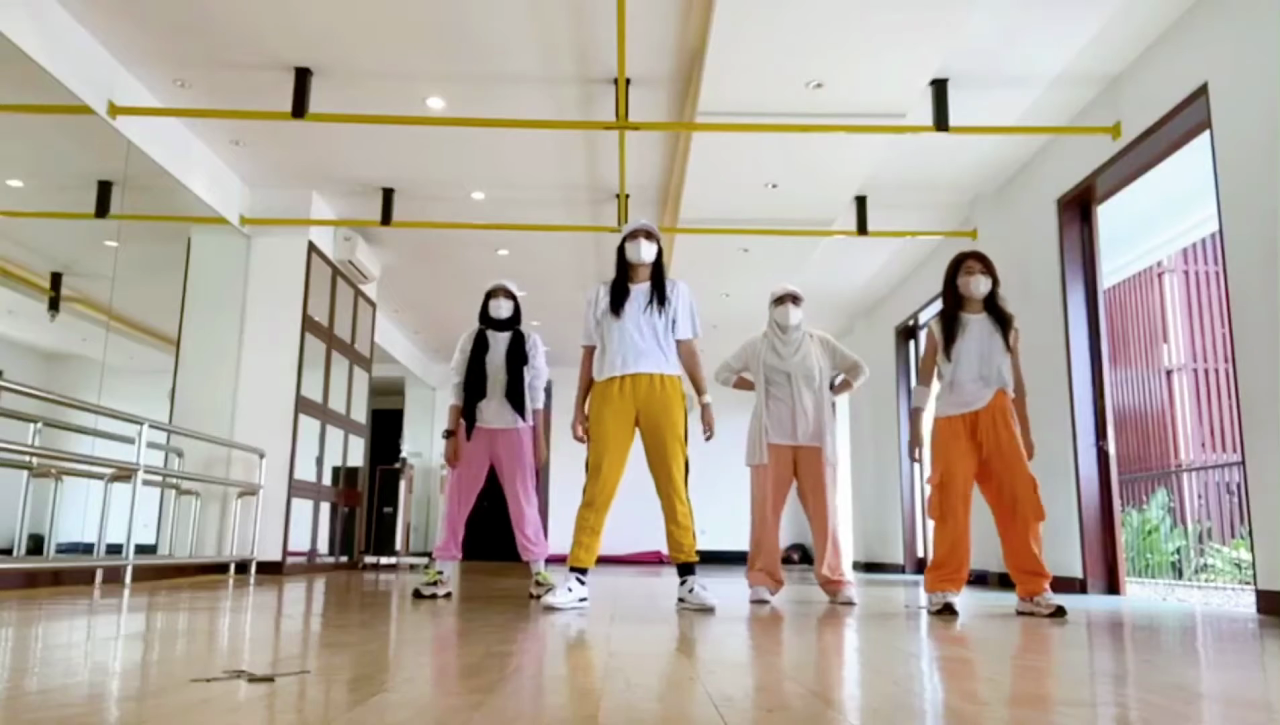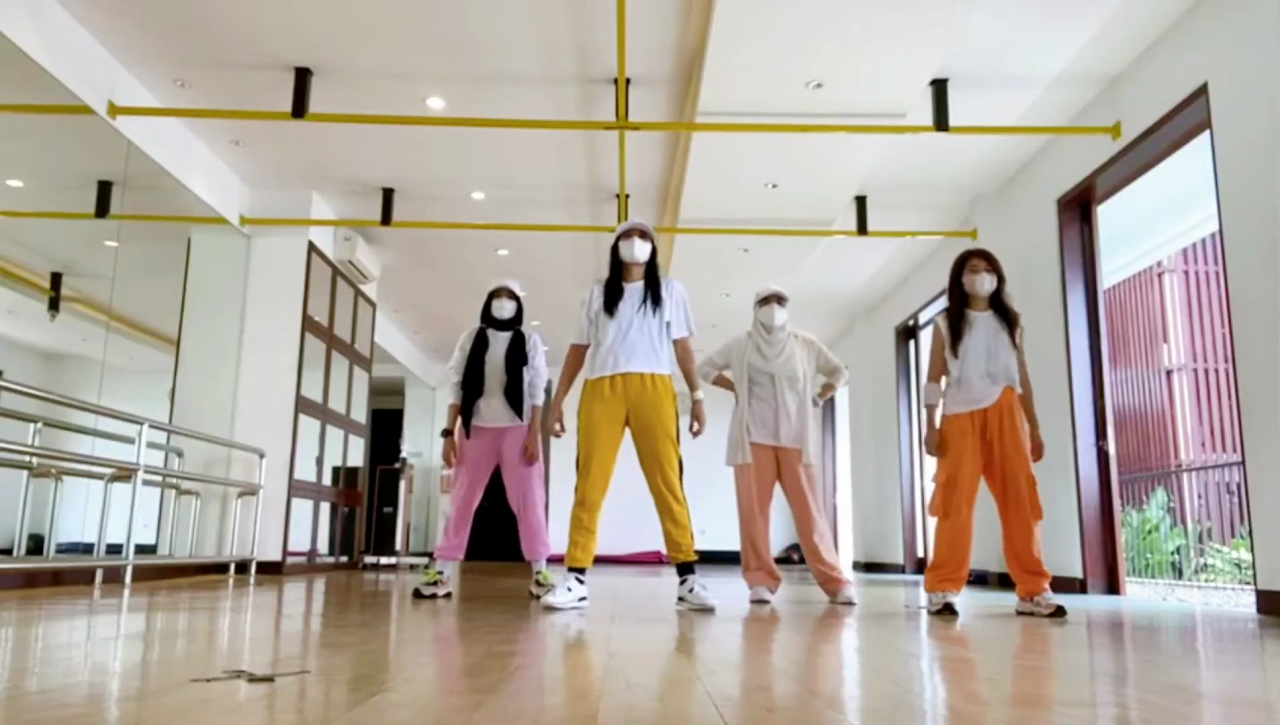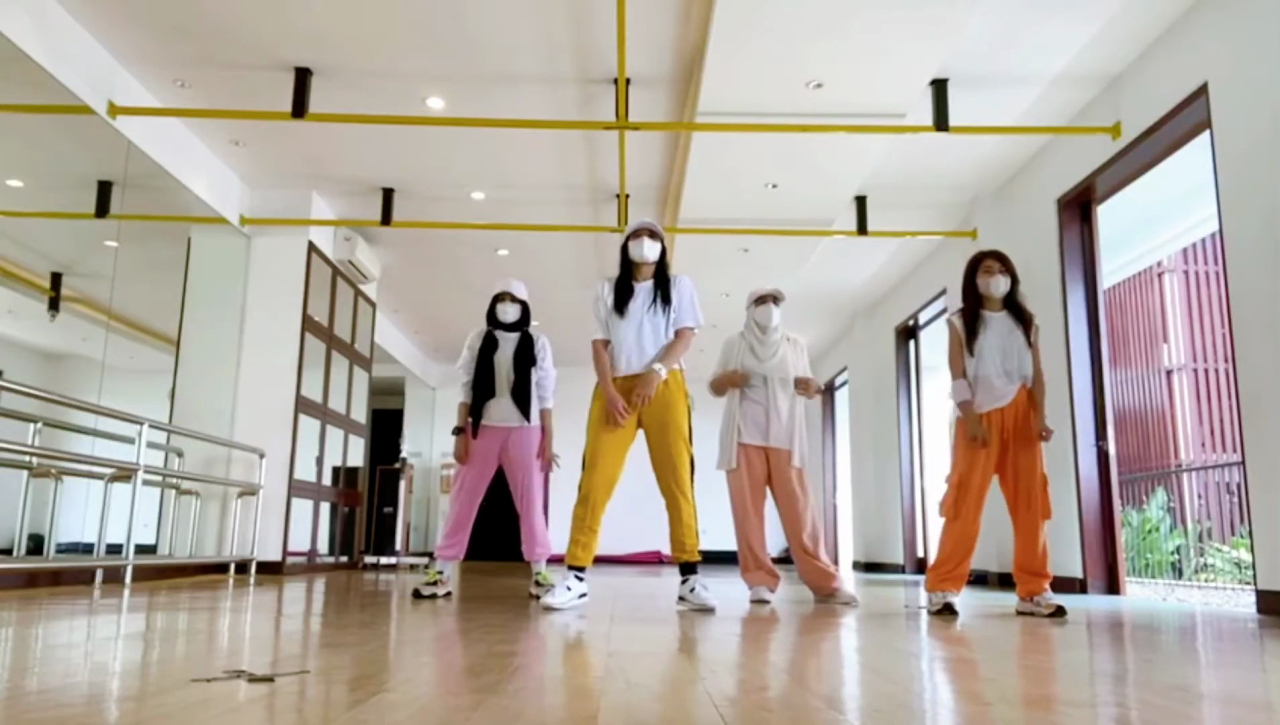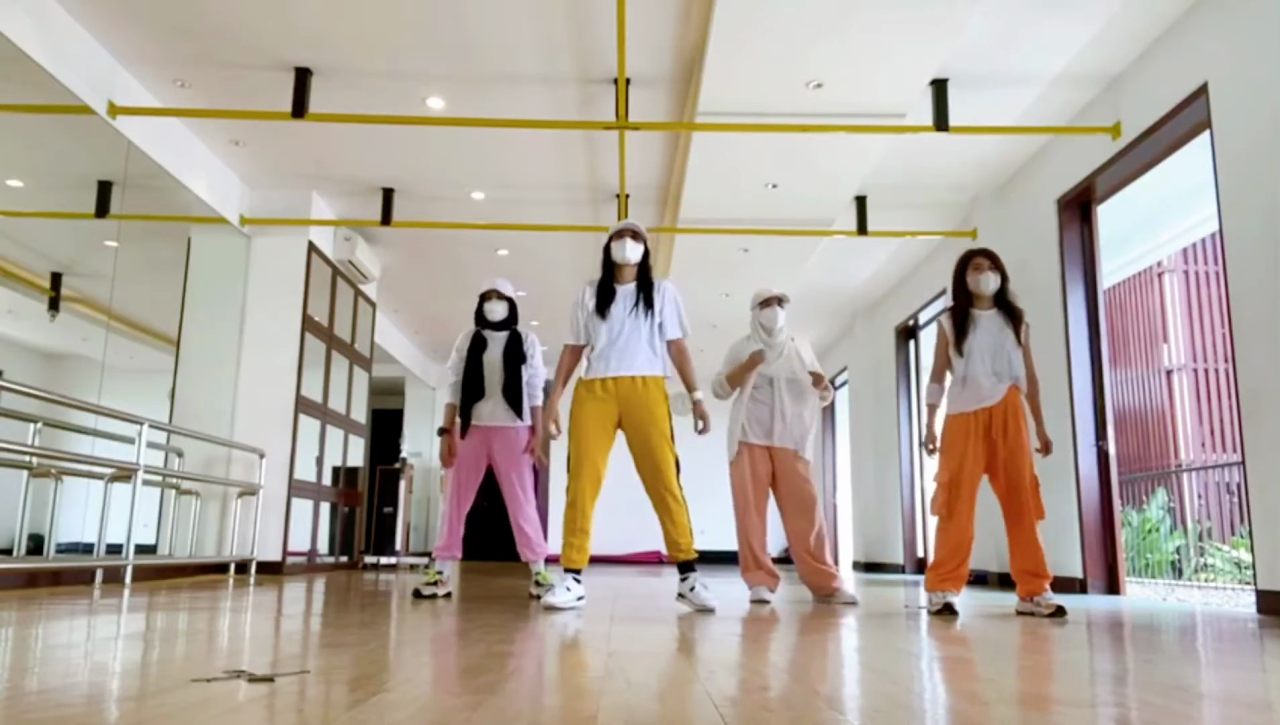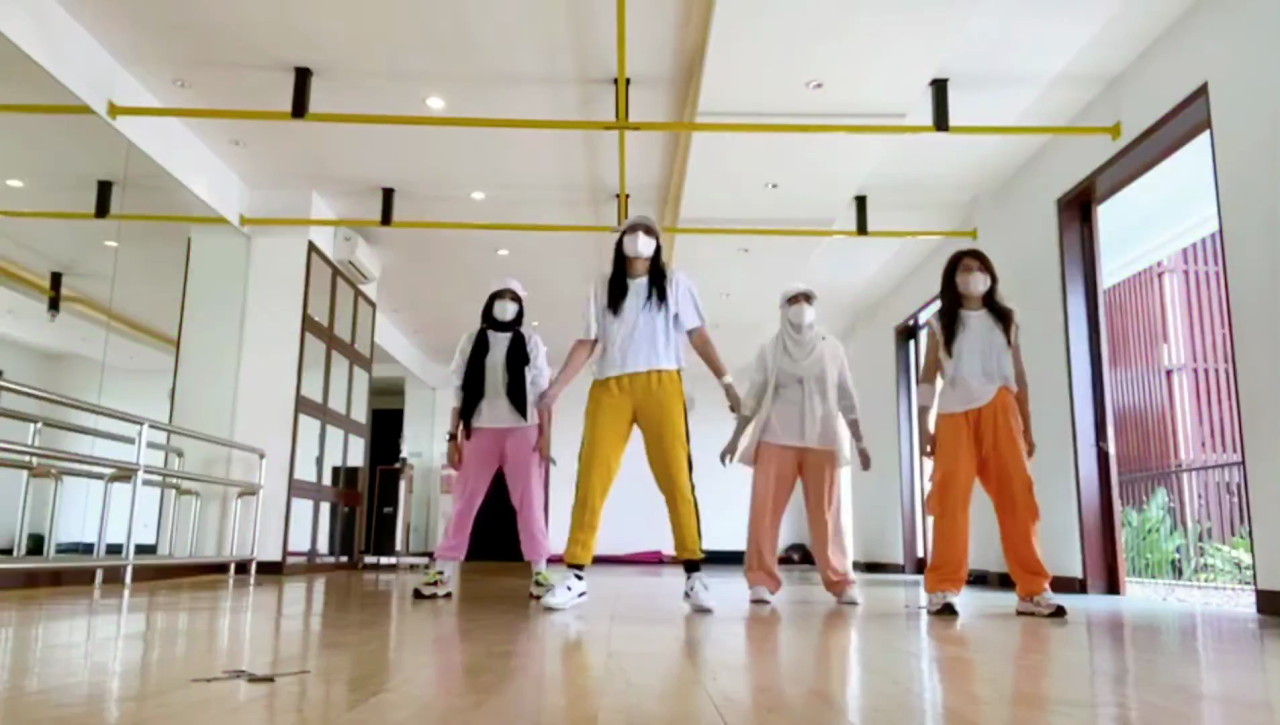
dt=0.5s
person 1, frame 1
left shoulder: (676, 291)
right shoulder: (603, 294)
left elbow: (687, 348)
right elbow: (590, 353)
left wrist: (705, 398)
right wrist: (579, 406)
left hip: (662, 390)
right hip: (611, 391)
left knee: (673, 482)
right knee: (599, 483)
left ankle: (688, 580)
right ankle: (577, 580)
person 1, frame 2
left shoulder: (669, 290)
right shoulder: (598, 293)
left elbow: (682, 345)
right elbow: (579, 348)
left wrist: (697, 395)
right wrist: (557, 400)
left hip: (653, 388)
right hip: (601, 391)
left knee: (667, 480)
right knee: (589, 483)
left ankle: (687, 579)
right ankle: (576, 580)
person 1, frame 3
left shoulder: (678, 286)
right shoulder: (608, 290)
left elbow: (684, 337)
right elbow: (600, 345)
left wrist: (656, 371)
right wrist: (609, 392)
left hip: (665, 388)
right hip: (615, 391)
left knee: (677, 481)
right knee: (596, 479)
left ankle: (689, 579)
right ankle: (576, 577)
person 1, frame 4
left shoulder: (662, 291)
right shoulder: (590, 293)
left elbow: (676, 346)
right elbow: (573, 348)
left wrist: (696, 396)
right wrist: (552, 399)
left hip: (645, 390)
right hip: (594, 392)
left knee: (664, 480)
right knee: (582, 482)
left ankle: (688, 576)
right ankle: (572, 579)
person 1, frame 5
left shoulder: (674, 284)
right shoulder: (602, 289)
left elbow: (696, 332)
right elbow: (586, 342)
left wrist: (724, 378)
right wrist: (556, 384)
left hip: (661, 386)
right hip: (610, 389)
left knee: (676, 478)
right knee: (592, 480)
left ankle: (694, 577)
right ankle: (575, 577)
person 2, frame 1
left shoulder: (1006, 326)
right shoulder: (940, 327)
left elbow: (1016, 380)
right elbow: (924, 379)
left wrist: (1027, 430)
right wrist: (915, 428)
left hip: (998, 417)
right hip: (953, 420)
left knee: (1019, 498)
right knee: (952, 503)
left ankle: (1033, 590)
right ankle: (942, 589)
person 2, frame 2
left shoulder: (1010, 323)
right shoulder: (946, 324)
left elbow: (1021, 377)
right elbow: (934, 378)
left wrist: (1034, 427)
right wrist: (930, 425)
left hip: (1005, 414)
right hip: (961, 417)
left knee: (1019, 498)
right knee: (955, 501)
left ankle: (1032, 590)
right ankle: (942, 588)
person 2, frame 3
left shoulder: (1025, 322)
right shoulder: (960, 323)
left elbow: (1036, 375)
right elbow: (958, 377)
left wrist: (1038, 416)
right wrist: (971, 418)
left hip: (1019, 416)
right hip: (978, 417)
left knee: (1030, 501)
right knee: (966, 501)
left ankle: (1033, 590)
right ankle: (943, 587)
person 2, frame 4
left shoulder: (1016, 321)
right shoulder: (950, 322)
left elbow: (1029, 376)
right elbow: (938, 376)
left wrist: (1040, 425)
right wrist: (929, 424)
left hip: (1009, 414)
right hip: (965, 415)
left knee: (1022, 499)
right knee: (958, 500)
left ankle: (1033, 590)
right ankle: (943, 588)
person 2, frame 5
left shoulder: (1006, 321)
right shoulder: (941, 324)
left elbow: (1019, 375)
right elbow: (928, 377)
left wrist: (1027, 425)
right wrist: (923, 425)
left hip: (1000, 414)
right hip: (956, 417)
left knee: (1016, 498)
right knee: (951, 500)
left ankle: (1033, 590)
right ankle: (942, 588)
person 3, frame 1
left shoulder: (529, 342)
right shoulder: (471, 340)
left elbow: (537, 393)
right elbow: (458, 389)
left wrist: (540, 438)
right wrist: (451, 433)
left hip: (515, 430)
right hip: (473, 429)
left knee: (523, 501)
right knee: (457, 499)
left ankle: (538, 572)
right ankle: (442, 572)
person 3, frame 2
left shoulder: (530, 342)
right shoulder: (472, 338)
left elbow: (537, 391)
right elbow: (458, 387)
left wrist: (535, 433)
right wrist: (449, 432)
left hip: (517, 429)
right hip: (477, 429)
left knee: (529, 500)
right knee: (463, 500)
left ankle: (540, 572)
right ankle: (442, 572)
person 3, frame 3
left shoulder: (537, 343)
right shoulder: (479, 340)
left elbow: (545, 395)
right elbow: (467, 388)
left wrist: (548, 438)
right wrist: (460, 430)
left hip: (523, 430)
right hip: (483, 428)
left knee: (530, 501)
right knee: (464, 497)
left ankle: (539, 572)
right ankle: (442, 571)
person 3, frame 4
left shoulder: (526, 341)
right shoulder: (468, 340)
left elbow: (535, 392)
right elbow: (455, 388)
left wrist: (537, 433)
right wrist: (447, 431)
left hip: (513, 429)
right hip: (472, 428)
left knee: (521, 500)
right knee: (456, 499)
left ankle: (538, 571)
right ankle: (442, 572)
person 3, frame 5
left shoulder: (531, 343)
right shoulder: (473, 341)
left elbow: (540, 391)
right elbow: (461, 390)
left wrist: (544, 435)
right wrist: (453, 435)
left hip: (521, 430)
right hip: (480, 430)
left knee: (529, 502)
right knee: (464, 500)
left ankle: (539, 572)
right ankle: (444, 572)
person 4, frame 1
left shoulder: (820, 343)
right shoulder: (756, 345)
left elbow: (858, 369)
right elbow: (723, 373)
left wrist: (831, 393)
right wrist: (756, 387)
left hip: (814, 437)
right hip: (772, 437)
left knee: (822, 510)
right knee: (766, 508)
left ankle: (835, 581)
right ankle: (763, 580)
person 4, frame 2
left shoulder: (805, 344)
right shoulder: (741, 344)
left elbow: (838, 371)
right elbow: (705, 367)
left wrist: (819, 398)
right wrist: (735, 387)
left hip: (795, 439)
right hip: (753, 438)
left knee: (809, 510)
right knee: (753, 509)
left ankle: (834, 581)
right ankle: (760, 580)
person 4, frame 3
left shoulder: (795, 346)
right shoulder: (735, 344)
left elbow: (807, 386)
right elbow: (715, 388)
left wrist: (814, 389)
right wrist: (726, 380)
left hip: (785, 440)
right hip: (745, 439)
left knee: (798, 511)
right knee: (748, 510)
left ankle: (825, 581)
right ankle: (759, 580)
person 4, frame 4
left shoulder: (800, 347)
right shoulder: (742, 347)
left elbow: (824, 395)
right elbow: (719, 389)
left wrist: (824, 386)
right wrist: (745, 368)
left hip: (790, 441)
right hip: (750, 439)
left knee: (804, 507)
right knee: (750, 510)
left ankle: (825, 582)
right ankle: (759, 580)
person 4, frame 5
left shoulder: (832, 348)
right shoulder: (770, 350)
left elbow: (846, 397)
right elbow: (754, 396)
left wrist: (860, 442)
right wrist: (736, 436)
left hip: (823, 441)
right hip: (777, 439)
left knee: (826, 512)
right knee: (765, 509)
left ankle: (839, 581)
right ankle: (761, 580)
